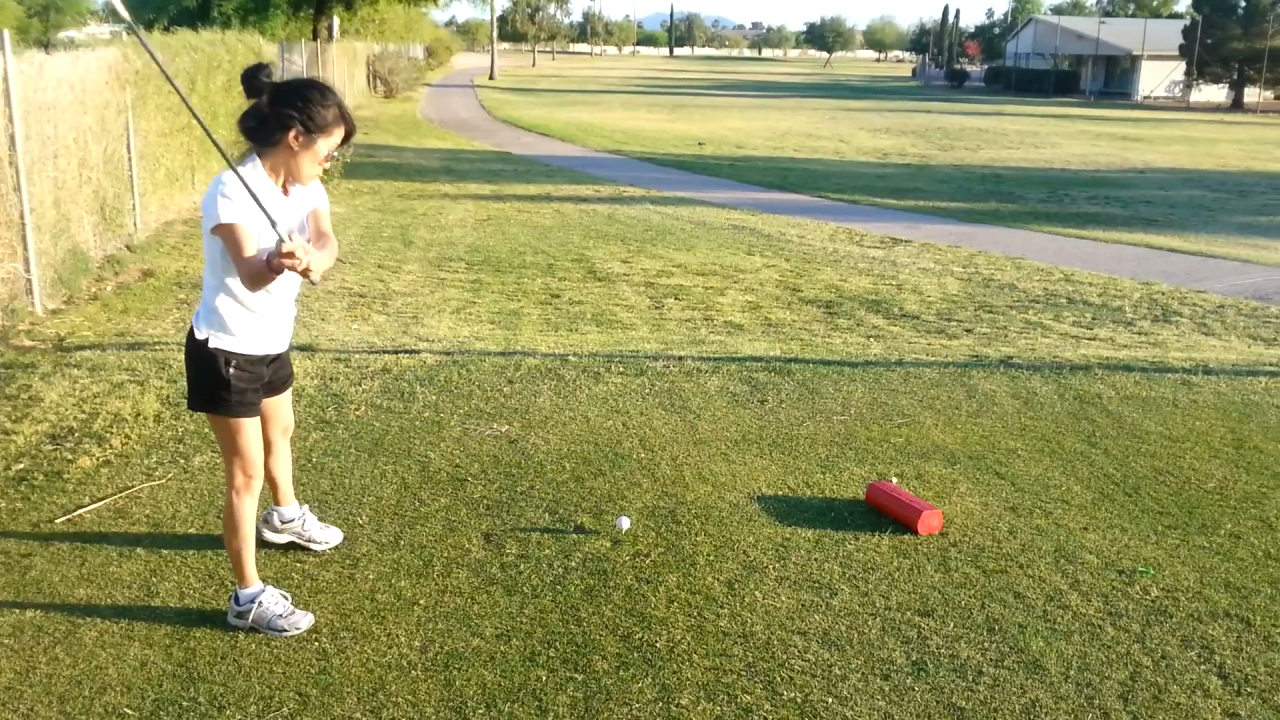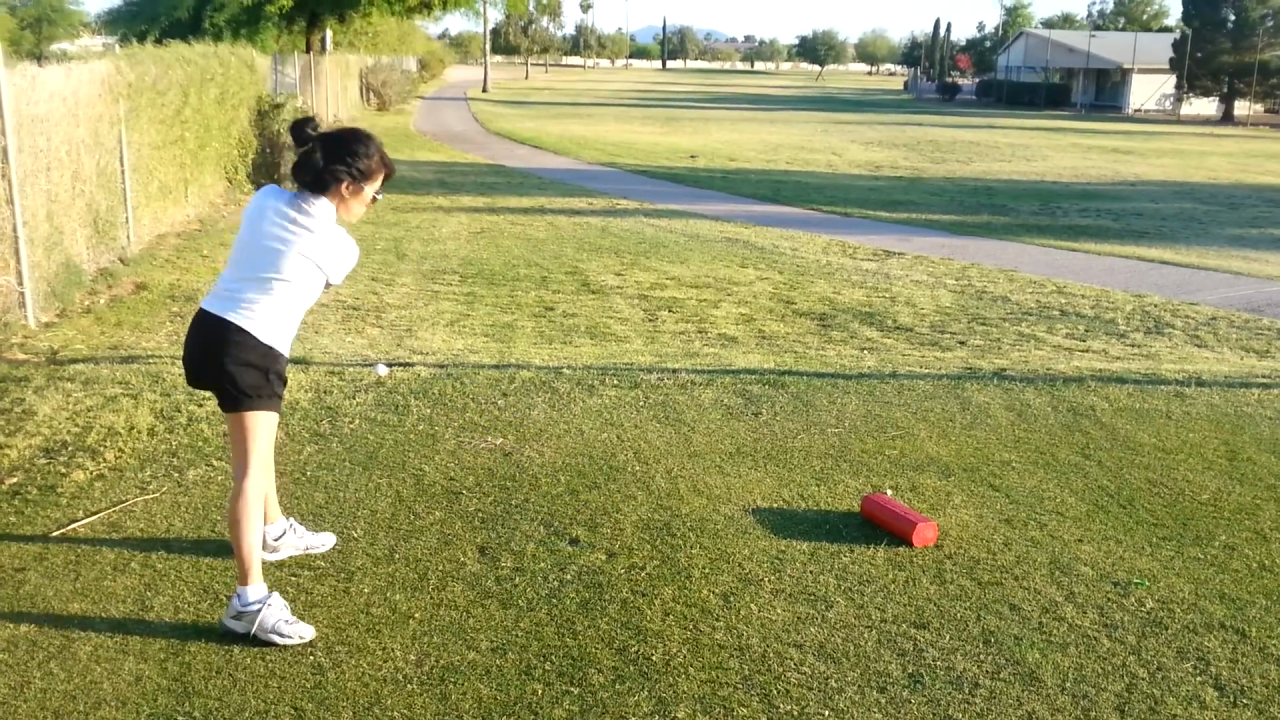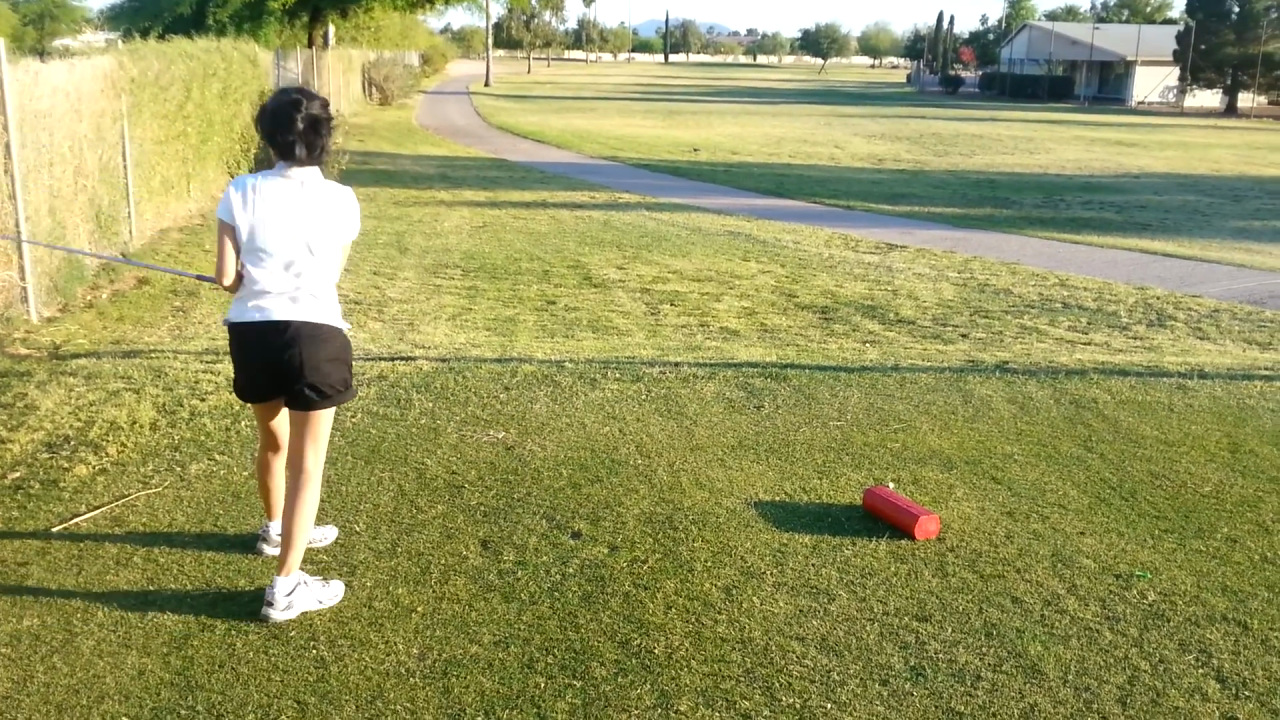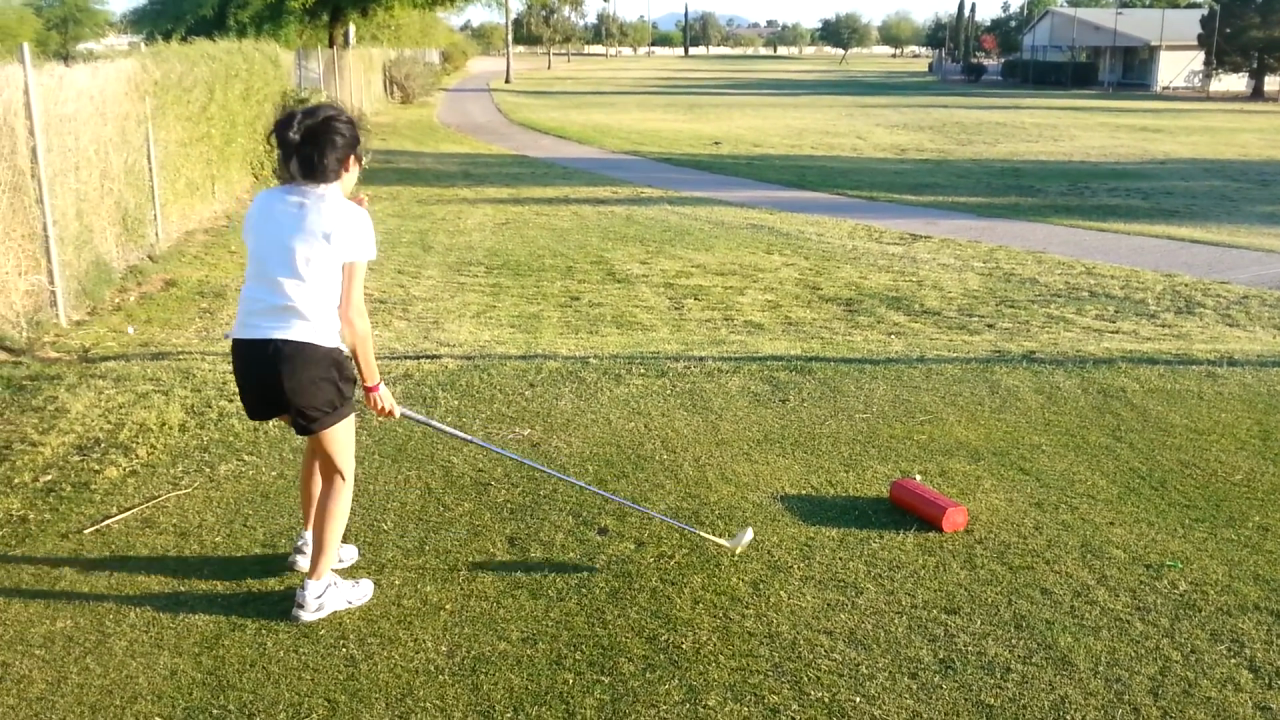
dt=0.7s
person 1, frame 1
left shoulder: (306, 190)
right shoulder: (229, 191)
left elbow: (326, 242)
right elbow: (248, 275)
left wrist: (309, 256)
right wrist: (276, 263)
left hip: (272, 346)
right hip: (225, 352)
left knee: (280, 433)
right knee: (246, 473)
left ankle: (285, 516)
right ankle: (249, 596)
person 1, frame 2
left shoulder: (266, 199)
right shoulder: (339, 246)
left hip: (211, 330)
right hip: (249, 348)
left knee: (257, 441)
right knee: (251, 468)
left ankle: (273, 530)
right ankle: (250, 599)
person 1, frame 3
left shoulder: (239, 191)
right shoulder: (340, 200)
left elbow: (226, 275)
left hip: (251, 336)
right hip: (316, 337)
left knee: (275, 439)
right knee: (308, 462)
left ankle: (278, 529)
right ankle: (286, 586)
person 1, frame 4
left shoulder: (263, 205)
right shoulder: (349, 217)
right elbow: (350, 314)
right wrist: (373, 383)
left hip: (249, 352)
right hip: (306, 356)
left knee: (321, 442)
right knee: (340, 469)
left ankle: (310, 544)
right ankle: (317, 591)
